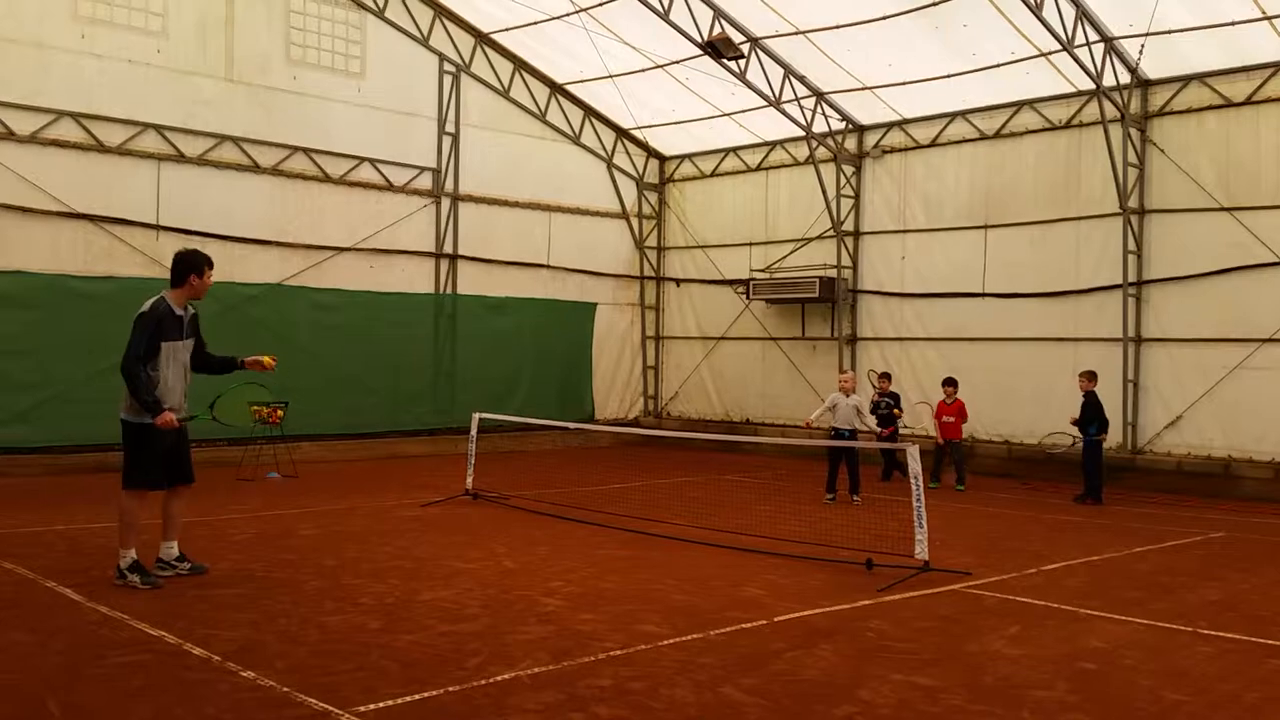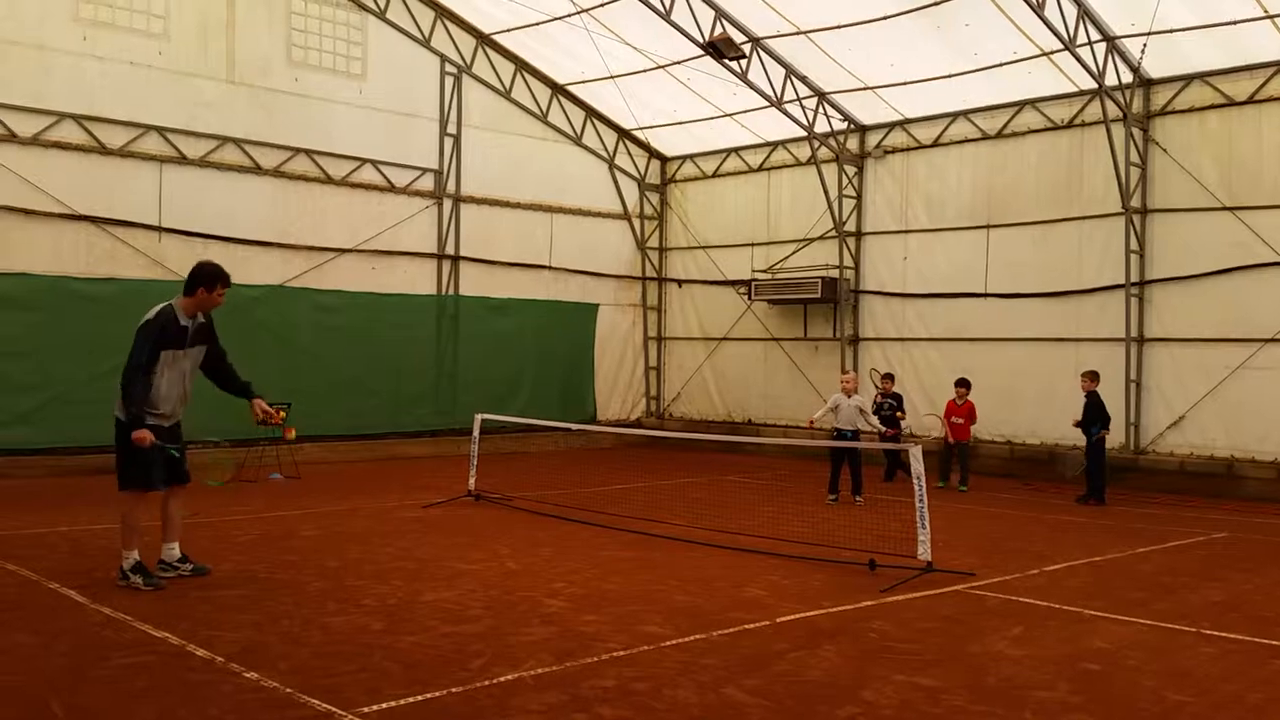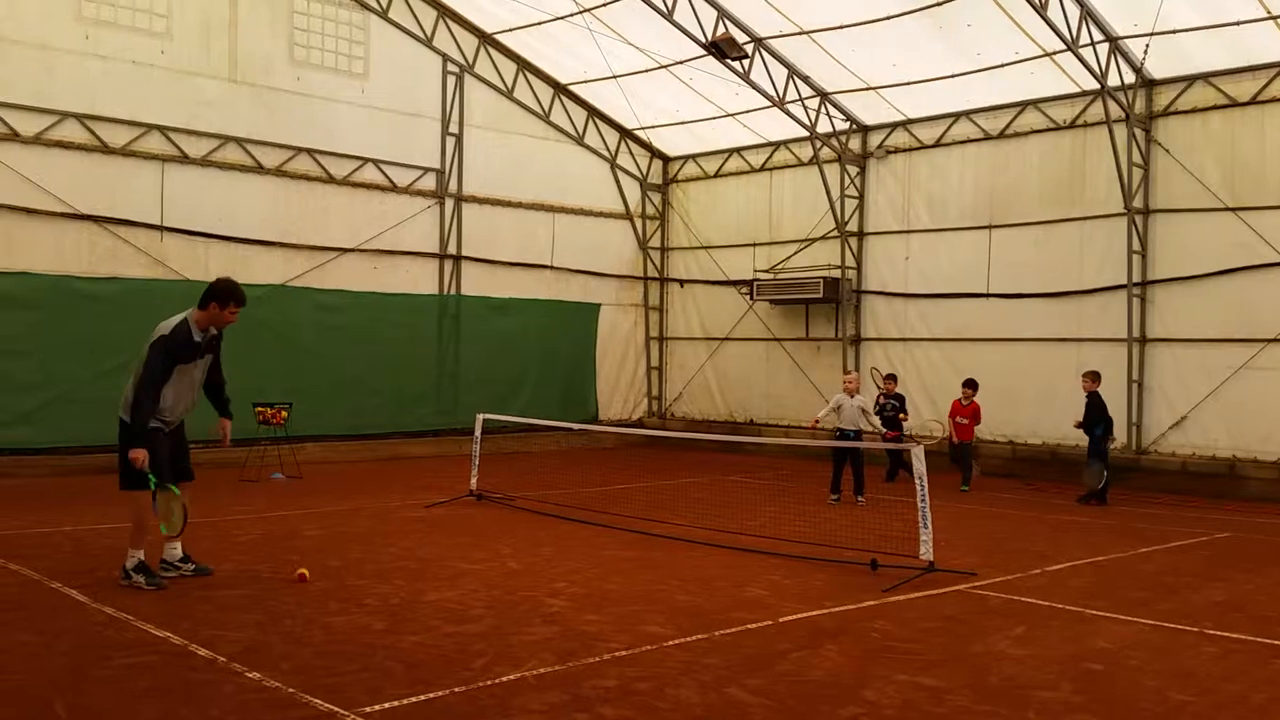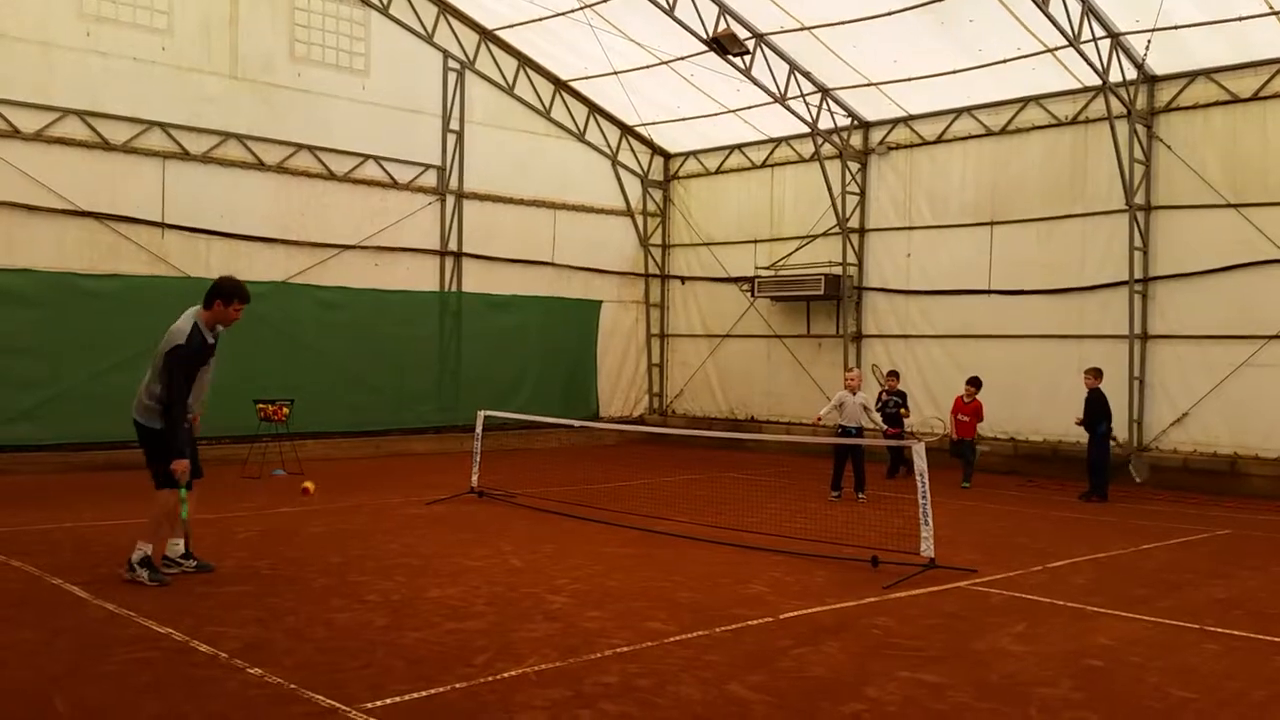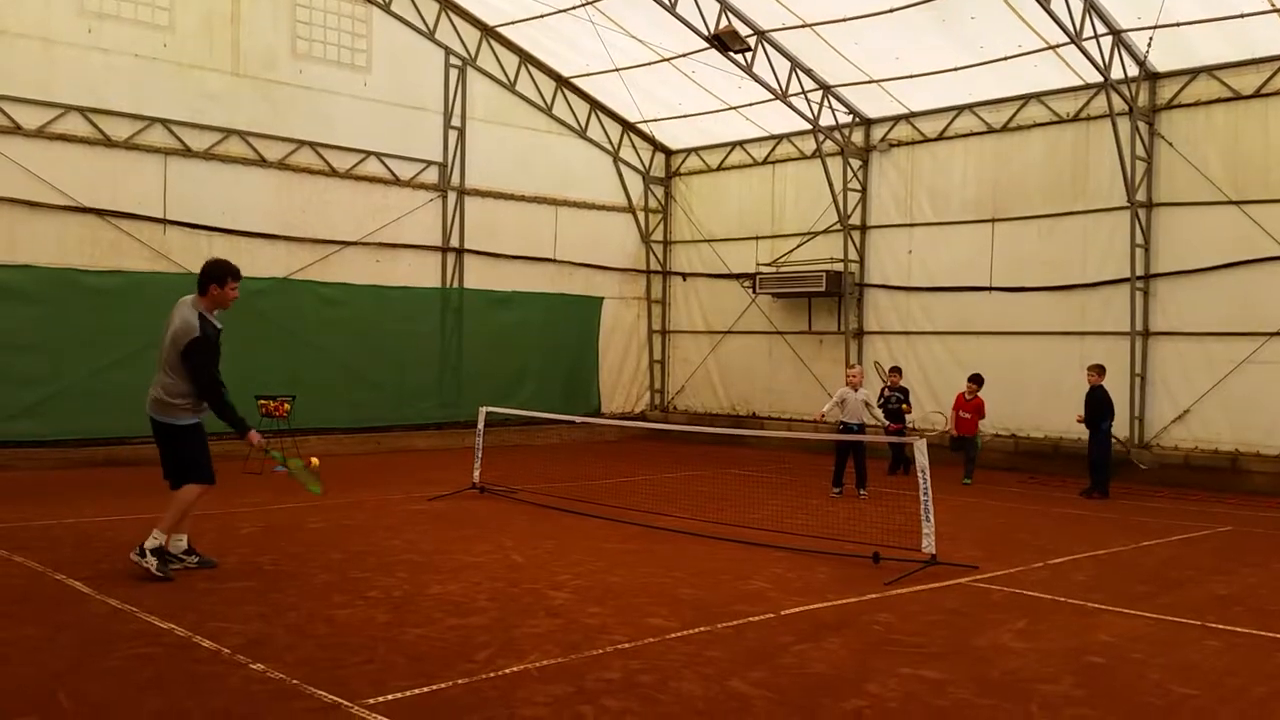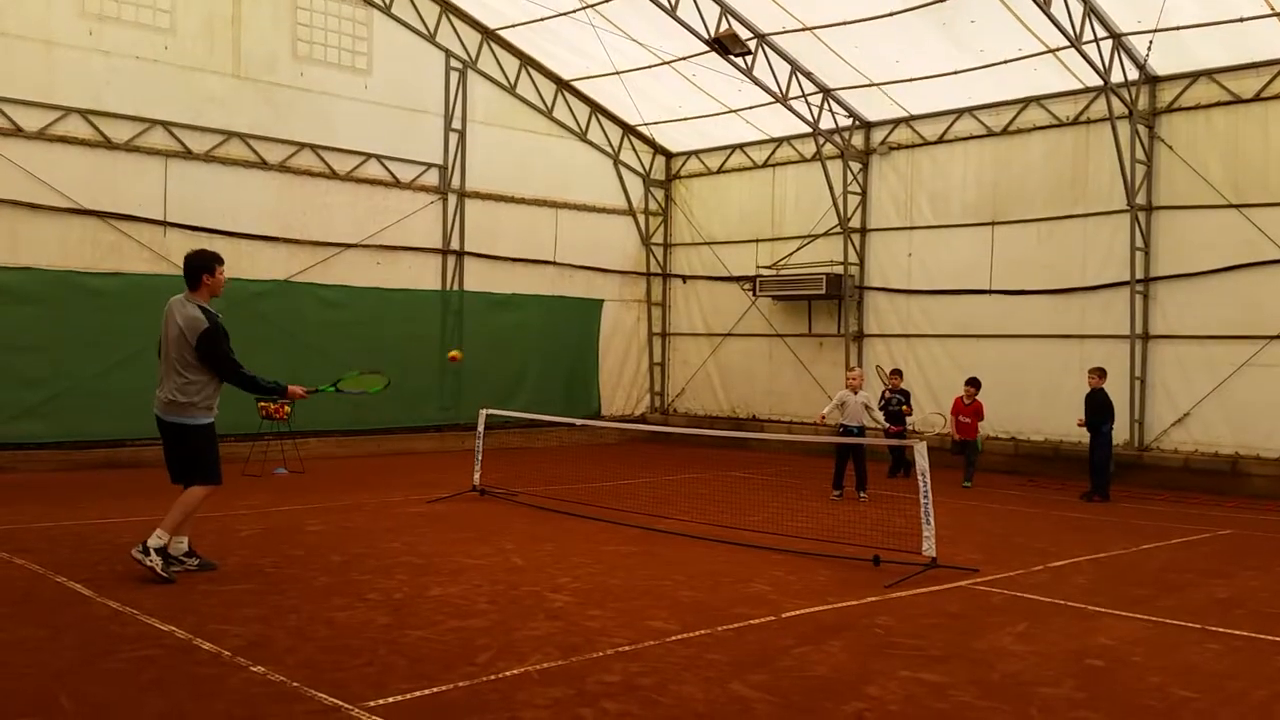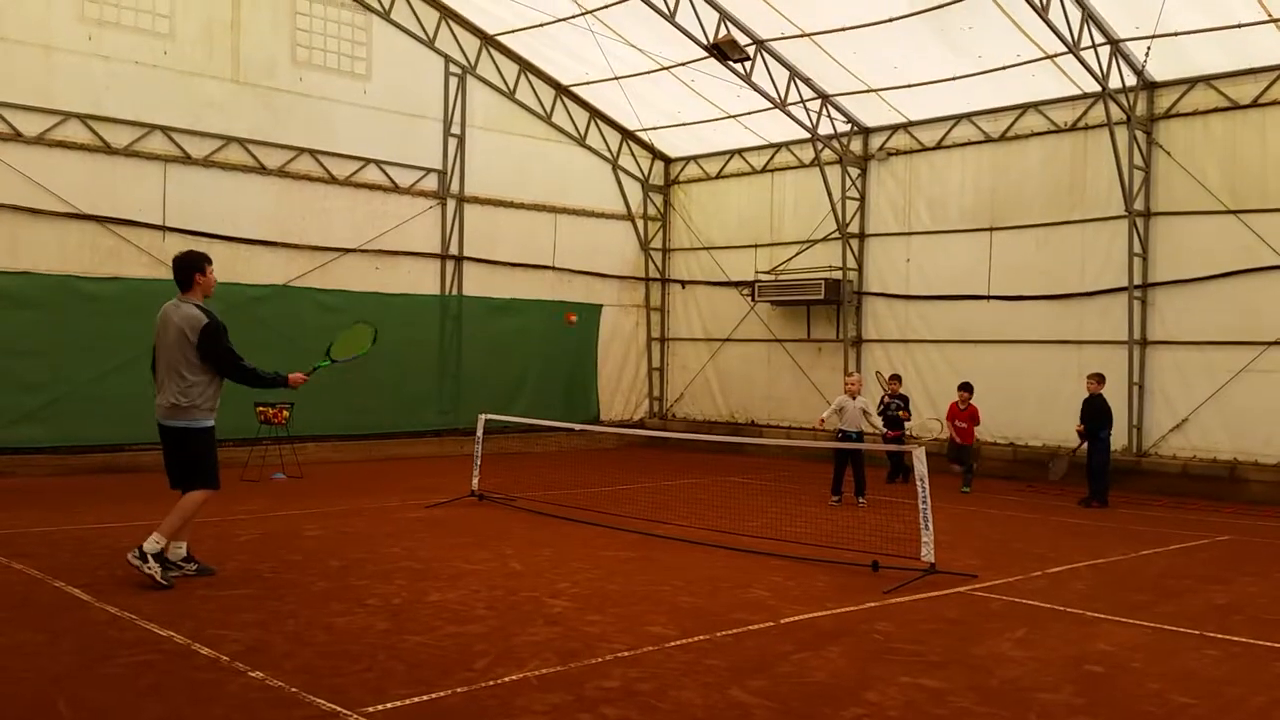
dt=0.2s
person 1, frame 1
left shoulder: (189, 315)
right shoulder: (153, 314)
left elbow: (198, 360)
right elbow: (130, 367)
left wrist: (241, 362)
right wrist: (155, 410)
left hip: (172, 417)
right hip: (145, 419)
left knee: (180, 484)
right knee: (137, 488)
left ankle: (169, 556)
right ankle: (126, 563)
person 1, frame 2
left shoulder: (203, 323)
right shoulder: (158, 323)
left elbow: (217, 366)
right elbow: (131, 375)
left wrist: (251, 397)
right wrist: (137, 424)
left hip: (169, 420)
right hip: (140, 423)
left knee: (177, 484)
right knee: (136, 489)
left ankle: (171, 557)
right ankle: (129, 565)
person 1, frame 3
left shoulder: (212, 333)
right shoulder: (172, 337)
left elbow: (213, 376)
right elbow: (146, 388)
left wrist: (225, 414)
right wrist: (139, 442)
left hip: (172, 422)
right hip: (144, 423)
left knee: (180, 484)
right knee: (146, 490)
left ankle: (173, 557)
right ankle: (133, 564)
person 1, frame 4
left shoulder: (211, 326)
right shoulder: (188, 343)
right elbow: (173, 400)
left wrist: (196, 410)
right wrist: (177, 453)
left hip: (176, 416)
right hip: (156, 420)
left knee: (186, 484)
right knee: (174, 486)
left ankle: (175, 553)
right ankle: (140, 559)
person 1, frame 5
left shoulder: (187, 303)
right shoulder: (201, 333)
right elbow: (212, 390)
right wrist: (244, 430)
left hip: (174, 409)
right hip: (177, 415)
left knee: (189, 480)
right knee: (199, 481)
left ankle: (178, 548)
right ankle: (151, 547)
person 1, frame 6
left shoulder: (174, 305)
right shoulder: (207, 325)
right elbow: (235, 374)
right wrist: (283, 390)
left hip: (170, 409)
right hip: (191, 414)
left knee: (194, 482)
right knee: (204, 484)
left ankle: (179, 550)
right ankle: (152, 546)
person 1, frame 7
left shoulder: (166, 312)
right shoulder: (205, 323)
left elbow: (157, 364)
right elbow: (237, 369)
right wrist: (284, 380)
left hip: (169, 415)
right hip: (192, 419)
left knee: (191, 488)
right knee: (201, 489)
left ankle: (177, 556)
right ankle: (148, 550)
